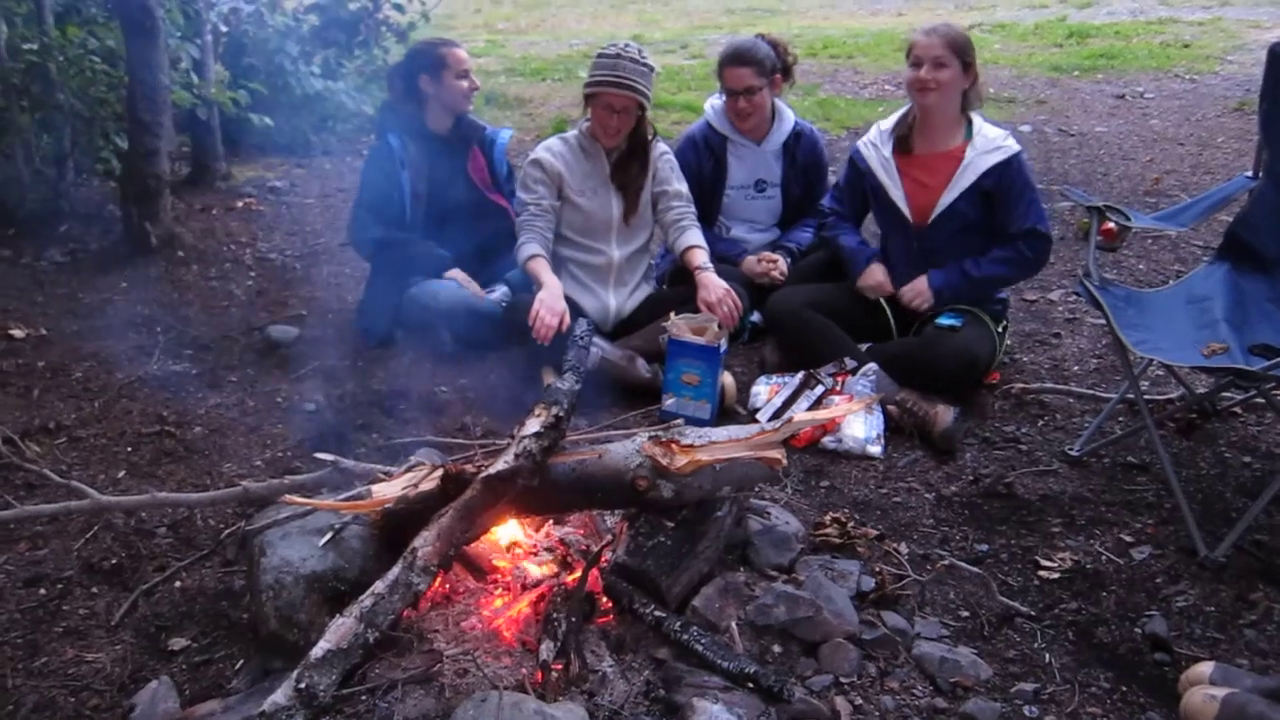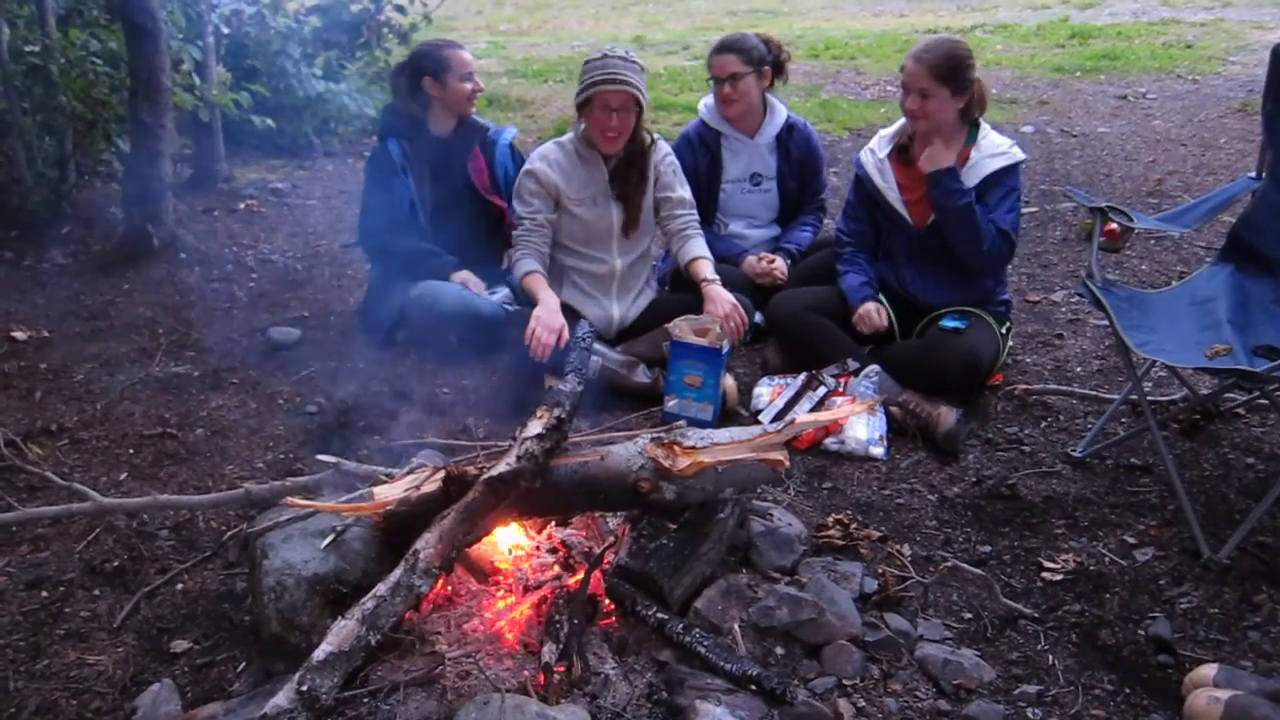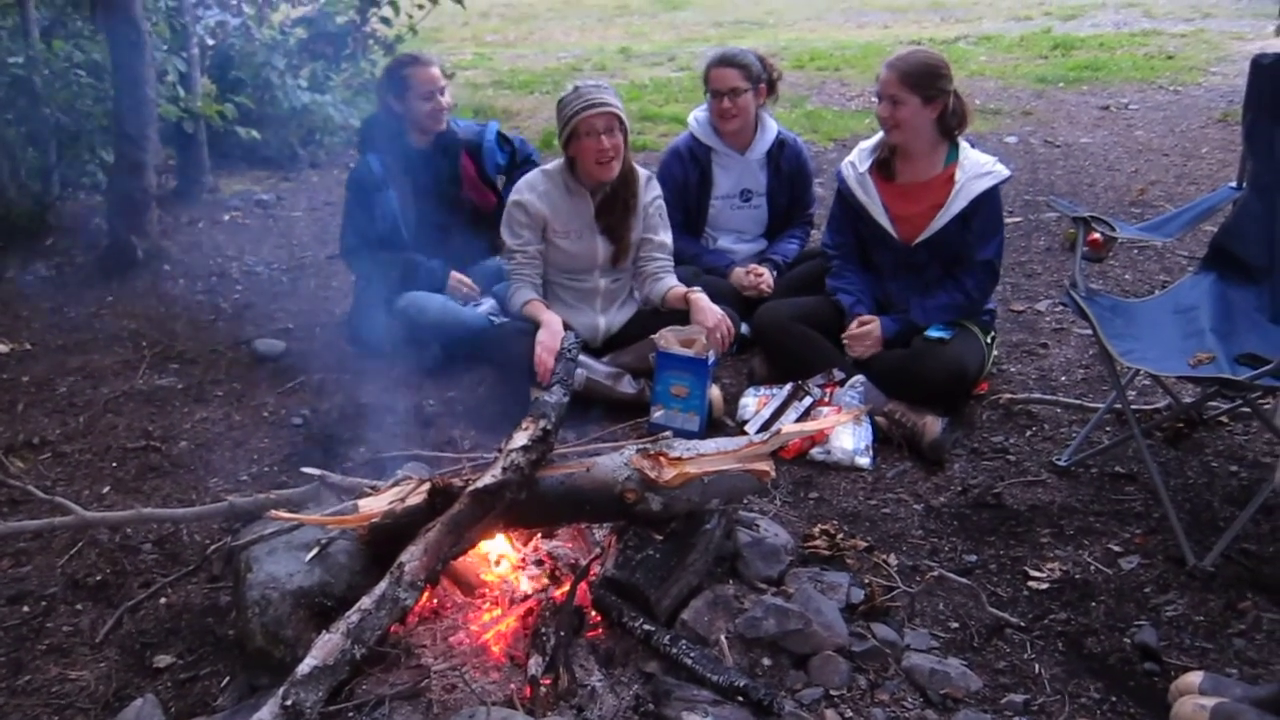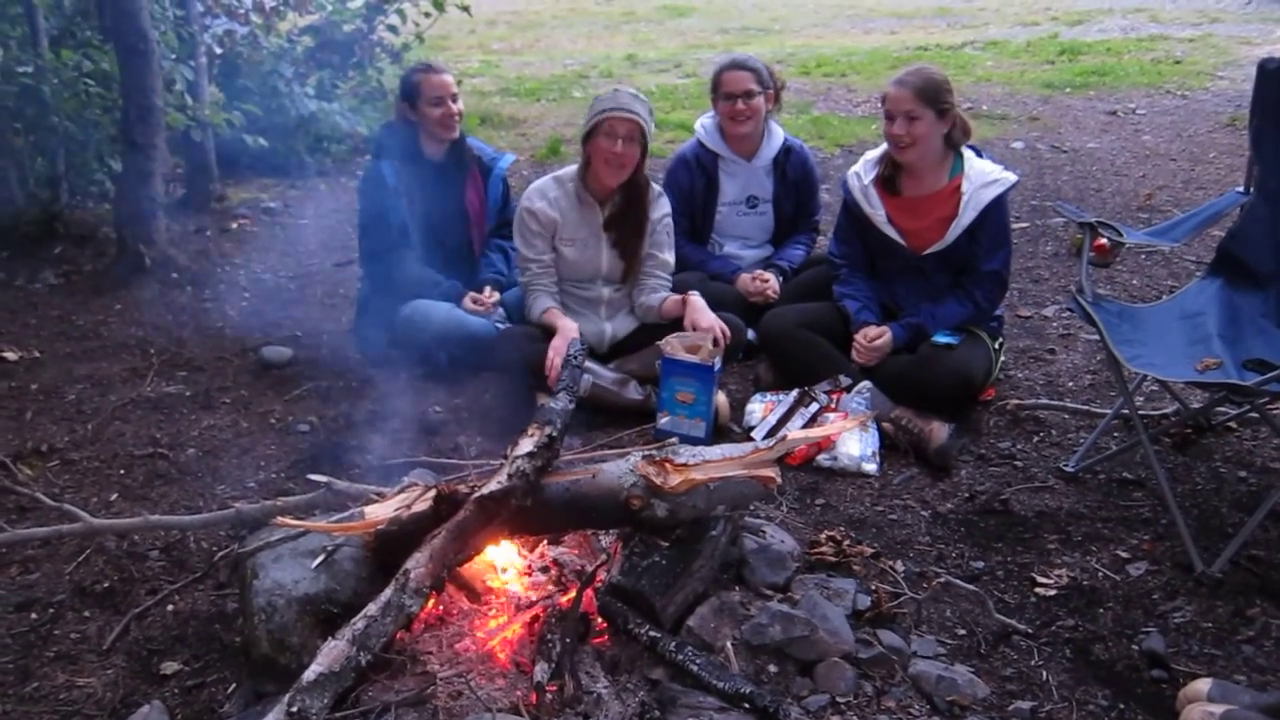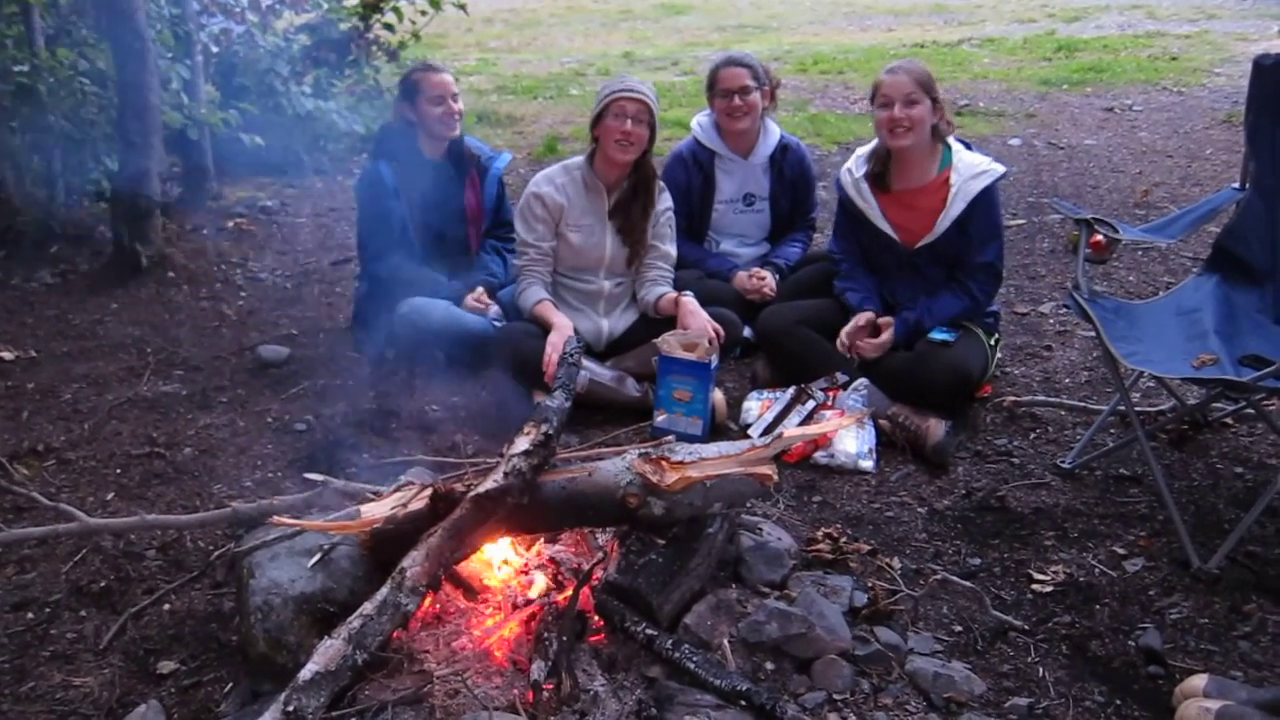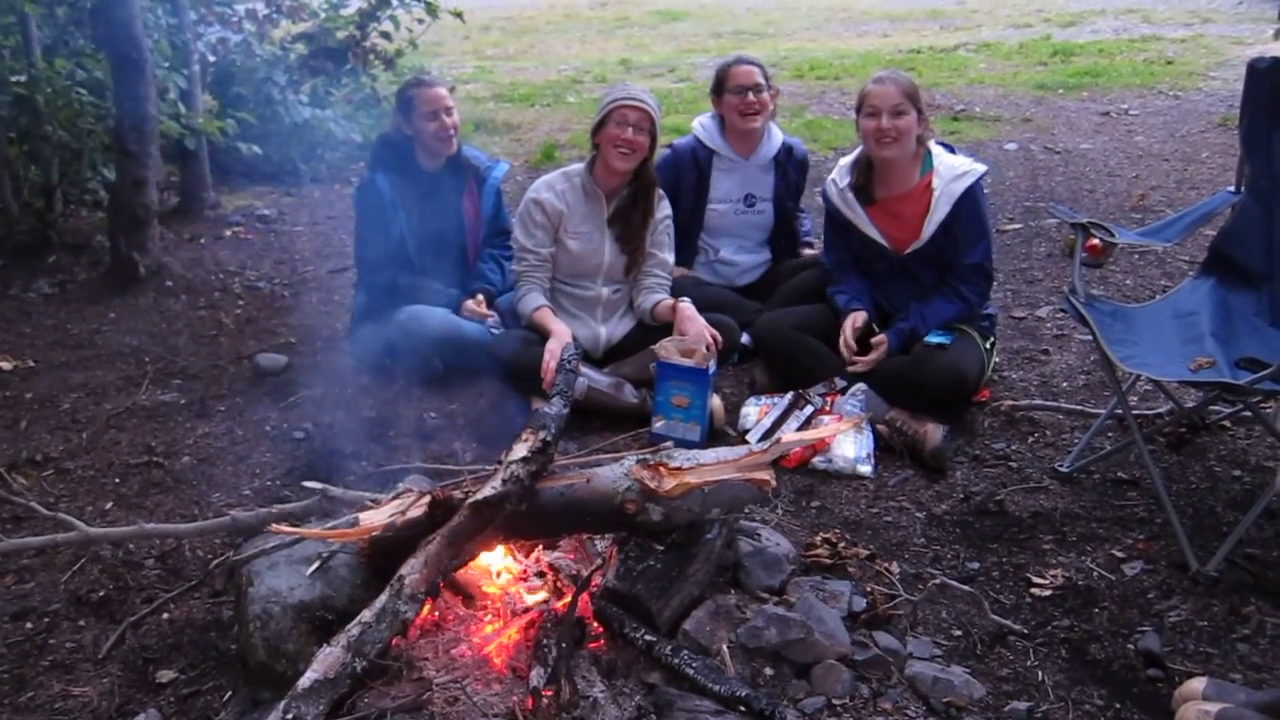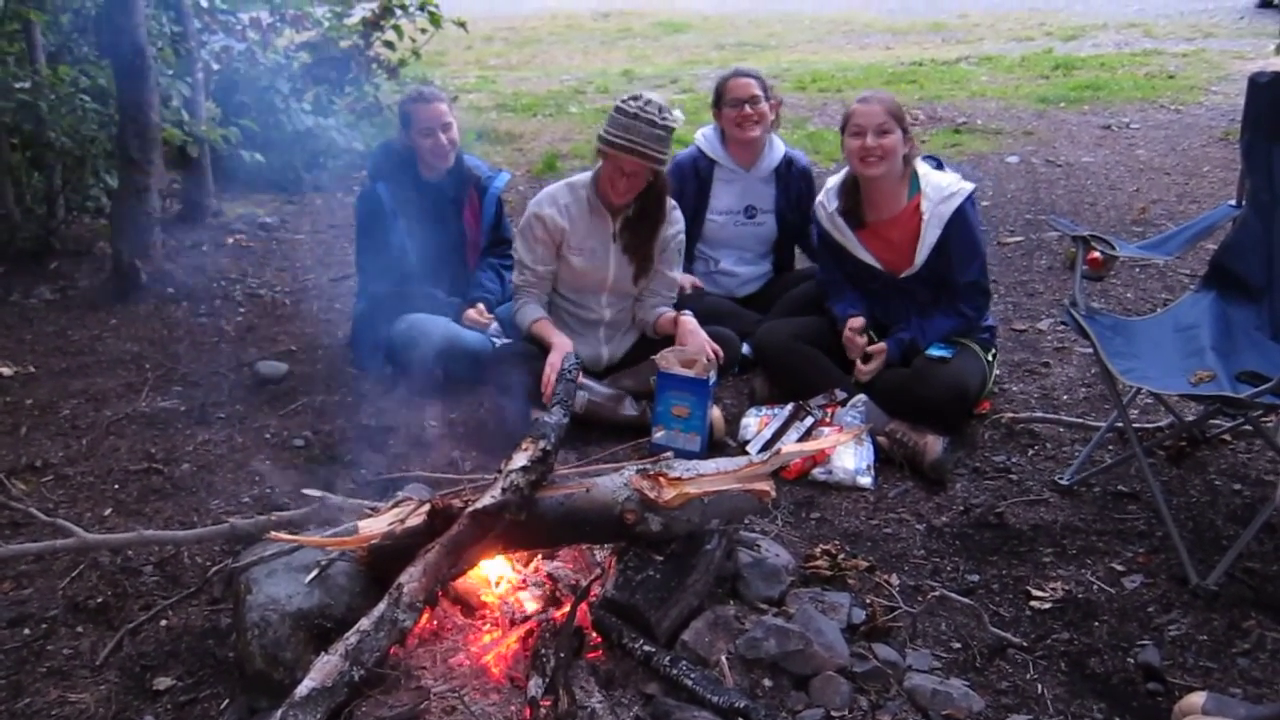
dt=0.7s
person 1, frame 1
left shoulder: (996, 158)
right shoulder: (877, 146)
left elbow: (1031, 247)
right elbow: (836, 215)
left wrist: (943, 283)
right wrist: (861, 261)
left hip: (963, 306)
right hip: (889, 297)
left knee: (958, 358)
right knee: (784, 307)
left ankle: (840, 360)
right ankle: (899, 397)
person 1, frame 2
left shoulder: (994, 163)
right shoulder: (879, 156)
left elbow: (991, 254)
right elbow: (853, 241)
left wrist: (945, 180)
right wrist: (861, 297)
left hip: (966, 308)
right hip: (890, 299)
left knee: (960, 361)
right knee: (785, 309)
left ankle: (837, 364)
right ankle: (903, 399)
person 1, frame 3
left shoulder: (975, 182)
right shoulder: (859, 169)
left elbow: (974, 282)
right elbow: (841, 257)
left wrist: (895, 328)
right wrist: (859, 315)
left hip: (947, 319)
right hip: (871, 310)
left knee: (948, 371)
right knee: (771, 321)
left ankle: (826, 374)
right ankle: (888, 409)
person 1, frame 4
left shoulder: (983, 190)
right shoulder: (865, 180)
left elbow: (983, 289)
right elbow: (849, 265)
left wrist: (902, 334)
right wrist: (863, 323)
left hip: (956, 324)
right hip: (879, 316)
left knee: (952, 375)
right knee: (777, 327)
left ankle: (831, 382)
right ankle: (893, 413)
person 1, frame 5
left shoulder: (972, 181)
right shoulder: (857, 176)
left elbow: (979, 281)
right elbow: (848, 260)
left wrist: (904, 328)
right wrist: (864, 311)
left hip: (952, 319)
right hip: (877, 311)
left knee: (949, 372)
right knee: (775, 325)
right ankle: (893, 411)
person 1, frame 6
left shoulder: (958, 184)
right shoulder: (843, 186)
left elbow: (970, 284)
right elbow: (842, 268)
left wrist: (898, 339)
right wrist: (853, 311)
left hip: (948, 323)
right hip: (872, 318)
left knee: (947, 375)
right knee: (771, 331)
left ankle: (821, 381)
right ankle: (891, 416)
person 1, frame 7
left shoulder: (948, 201)
right shoulder: (833, 205)
left elbow: (968, 300)
right elbow: (837, 283)
left wrist: (898, 348)
right wrist: (851, 320)
left hip: (947, 335)
right hip: (872, 332)
left knee: (948, 388)
right knee: (772, 341)
left ankle: (831, 394)
right ankle: (892, 428)
person 2, frame 1
left shoulder: (655, 156)
right shoulder: (551, 157)
left elbow: (681, 221)
right elbow: (532, 236)
left wrist: (704, 271)
right wrist: (550, 286)
left hip: (636, 305)
right hip: (574, 309)
left knee: (730, 299)
right knee: (523, 313)
right ankle: (650, 371)
person 2, frame 2
left shoulder: (655, 155)
right shoulder: (546, 165)
left elbow: (685, 229)
right elbow: (528, 250)
left wrist: (711, 284)
right wrist: (548, 303)
left hip: (639, 309)
right hip: (574, 313)
left knee: (736, 310)
right knee: (524, 331)
left ankle: (595, 366)
right ankle: (652, 379)
person 2, frame 3
left shoulder: (644, 186)
right shoulder: (532, 193)
left elbow: (655, 274)
right elbow: (522, 284)
left wrist: (694, 297)
right wrist: (548, 320)
left hip: (624, 324)
right hip: (562, 329)
left knee: (720, 323)
right knee: (508, 339)
left ankle: (584, 374)
right ankle: (637, 387)
person 2, frame 4
left shoulder: (653, 201)
right shoulder: (543, 199)
left elbow: (650, 293)
right elbow: (539, 291)
left wrist: (689, 301)
right wrist: (564, 325)
left hip: (629, 335)
right hip: (568, 335)
left knee: (729, 331)
right knee: (512, 344)
left ankle: (584, 383)
right ankle: (651, 396)
person 2, frame 5
left shoulder: (656, 195)
right shoulder: (549, 188)
left elbow: (653, 282)
right elbow: (531, 281)
left wrist: (683, 302)
right wrist: (559, 323)
left hip: (627, 332)
right hip: (566, 332)
left knee: (725, 326)
right knee: (509, 341)
left ankle: (578, 380)
right ankle: (647, 392)
person 2, frame 6
left shoulder: (655, 204)
right shoulder: (548, 194)
left elbow: (650, 290)
right elbow: (530, 285)
left wrist: (680, 308)
right wrist: (558, 330)
left hip: (625, 339)
right hip: (564, 338)
left knee: (722, 332)
right knee: (507, 350)
left ankle: (574, 386)
right ankle: (647, 399)
person 2, frame 7
left shoulder: (667, 217)
right shoulder: (552, 207)
left elbow: (653, 306)
right elbow: (528, 298)
left wrist: (682, 322)
right wrist: (558, 342)
left hip: (629, 352)
right hip: (565, 350)
left knee: (723, 346)
right knee: (508, 361)
right ankle: (643, 411)
person 3, frame 1
left shoulder: (482, 139)
right shoulder: (391, 152)
left elbow: (511, 204)
right elbow: (367, 233)
right wrist: (440, 266)
left hip: (492, 267)
right hip: (427, 277)
right knee: (432, 300)
person 3, frame 2
left shoulder: (490, 140)
right shoulder: (392, 156)
right elbow: (378, 237)
right wrist: (446, 269)
left hip: (488, 268)
right hip: (425, 277)
right knee: (431, 301)
person 3, frame 3
left shoulder: (471, 142)
right shoulder: (373, 171)
left elbow: (526, 161)
right elbow: (358, 253)
right wrist: (435, 276)
left hip: (474, 274)
right hip: (410, 289)
right knee: (416, 312)
person 3, frame 4
left shoulder: (483, 163)
right shoulder: (383, 177)
left elbow: (505, 232)
right elbow: (380, 261)
left wrist: (493, 282)
right wrist: (452, 295)
left hip: (479, 291)
right hip: (415, 299)
right knee: (419, 321)
person 3, frame 5
left shoulder: (481, 162)
right shoulder: (381, 177)
left elbow: (502, 233)
right elbow: (381, 261)
left wrist: (484, 284)
right wrist: (453, 295)
left hip: (476, 292)
right hip: (411, 298)
right knee: (417, 319)
person 3, frame 6
left shoulder: (479, 171)
right shoulder: (379, 187)
left elbow: (498, 242)
right elbow: (380, 273)
left wrist: (482, 293)
right wrist: (453, 303)
left hip: (472, 300)
right hip: (408, 307)
right knee: (414, 327)
person 3, frame 7
left shoulder: (480, 180)
right shoulder: (380, 196)
left elbow: (498, 252)
right elbow: (382, 281)
left wrist: (482, 302)
right wrist: (454, 311)
left hip: (474, 309)
right hip: (408, 315)
right knee: (416, 334)
person 4, frame 1
left shoulder: (805, 140)
right shoulder: (697, 142)
left elbow: (813, 213)
left wrist: (785, 256)
right wrist: (740, 261)
left hip: (775, 261)
right hip: (716, 262)
right knee: (683, 272)
left ankle: (758, 313)
person 4, frame 2
left shoulder: (799, 135)
right shoulder: (693, 140)
left elbow: (812, 210)
left wrist: (785, 257)
right wrist: (740, 260)
left hip: (776, 257)
right hip: (718, 261)
person 4, frame 3
left shoulder: (789, 150)
right shoulder: (682, 154)
left elbow: (800, 222)
right elbow: (671, 234)
left wrist: (771, 267)
right wrist: (727, 271)
left hip: (766, 268)
right hip: (709, 272)
right knee: (679, 281)
left ankle: (747, 321)
person 4, frame 4
left shoulder: (795, 156)
right shoulder: (689, 161)
left elbow: (805, 229)
right elbow: (676, 240)
left wrist: (777, 273)
right wrist: (734, 277)
left hip: (773, 274)
right hip: (716, 277)
right knee: (683, 286)
left ankle: (754, 327)
person 4, frame 5
left shoulder: (792, 154)
right shoulder: (686, 158)
left elbow: (802, 227)
right elbow: (674, 238)
left wrist: (774, 271)
right wrist: (731, 275)
left hip: (769, 274)
right hip: (711, 277)
left knee: (836, 268)
right knee: (681, 285)
left ankle: (751, 325)
person 4, frame 6
left shoulder: (791, 154)
right shoulder: (685, 156)
left wrist: (803, 245)
left hip: (764, 279)
right hip: (704, 284)
right knee: (675, 292)
left ankle: (752, 333)
person 4, frame 7
left shoulder: (794, 167)
right shoulder: (689, 167)
left elbow: (805, 227)
left hip: (765, 290)
right hip: (704, 294)
right knee: (678, 303)
left ankle: (752, 344)
